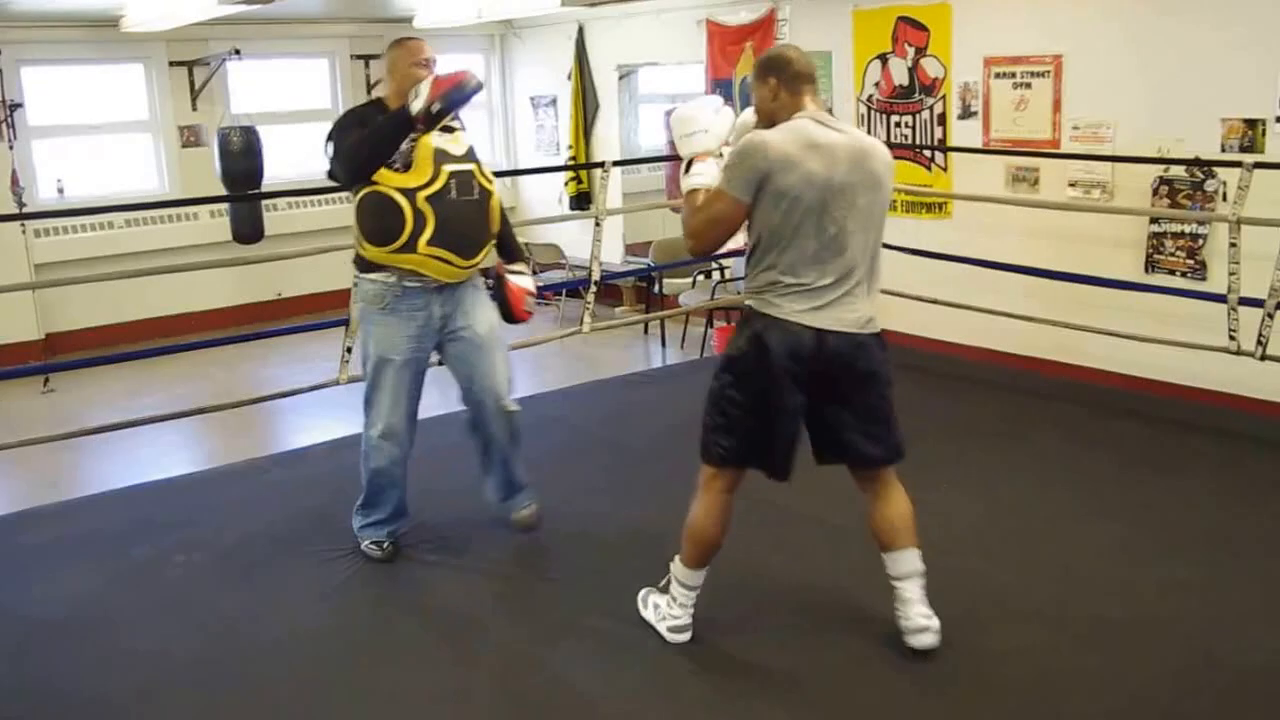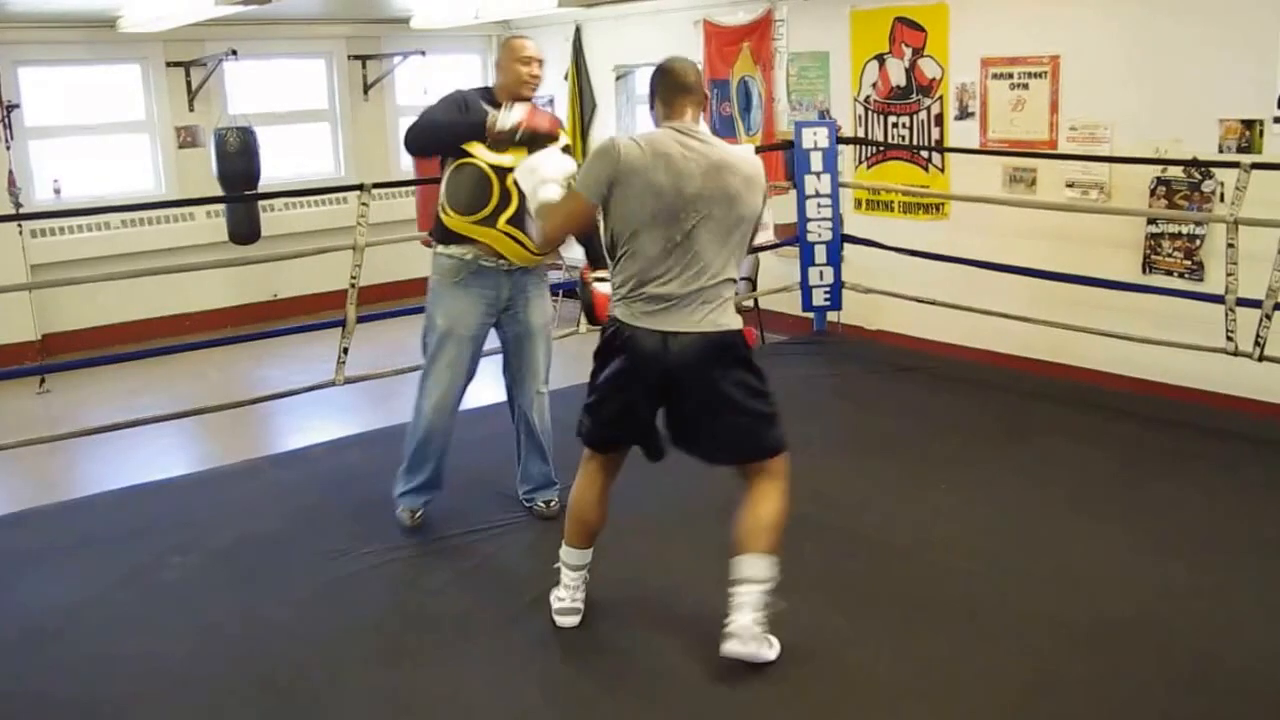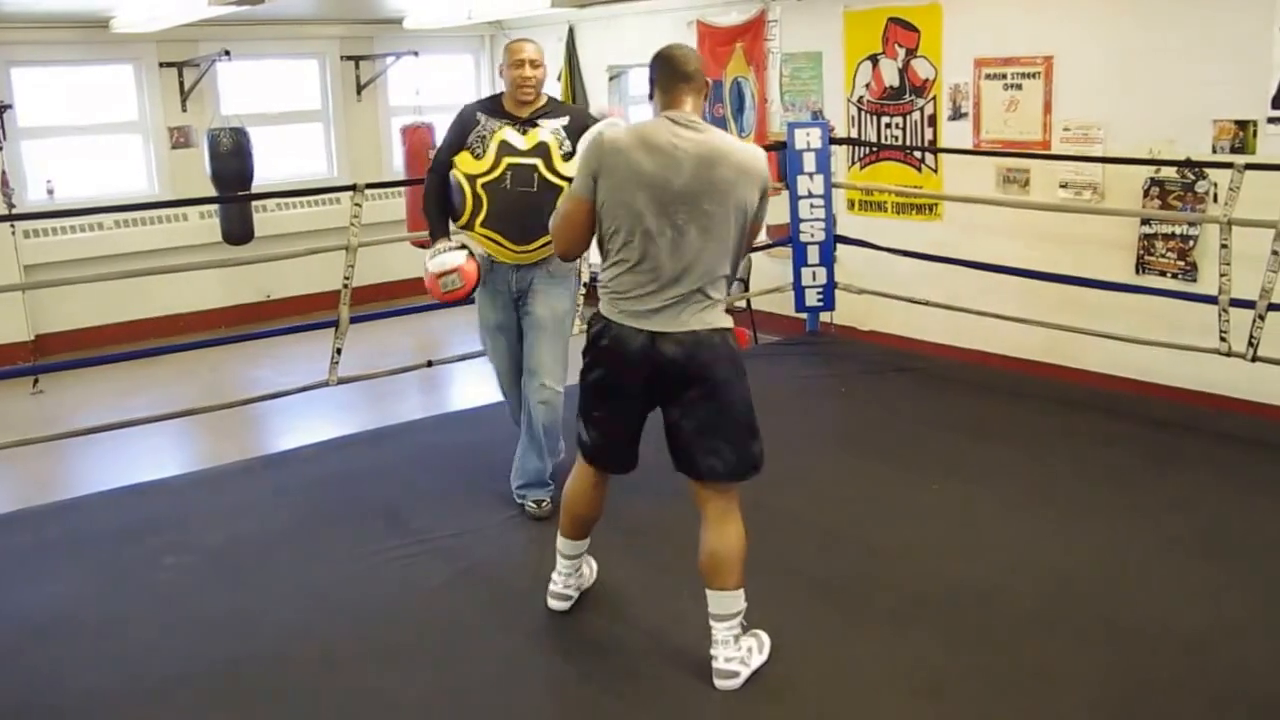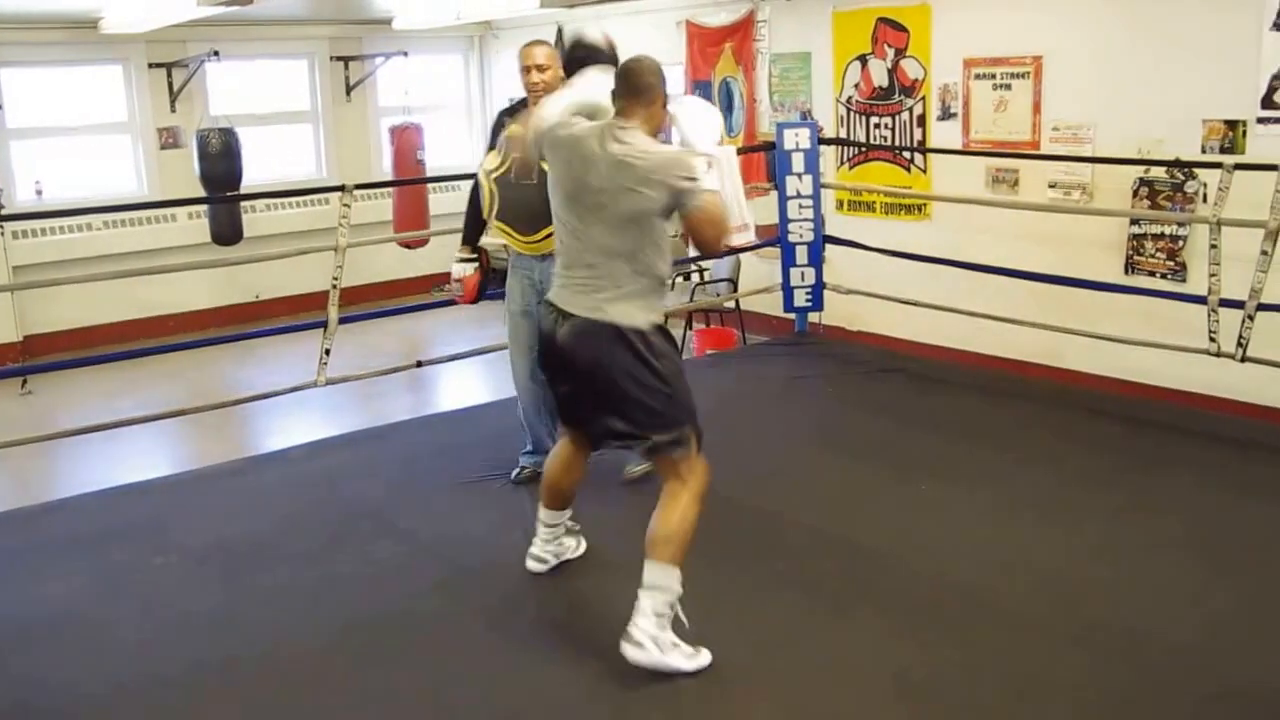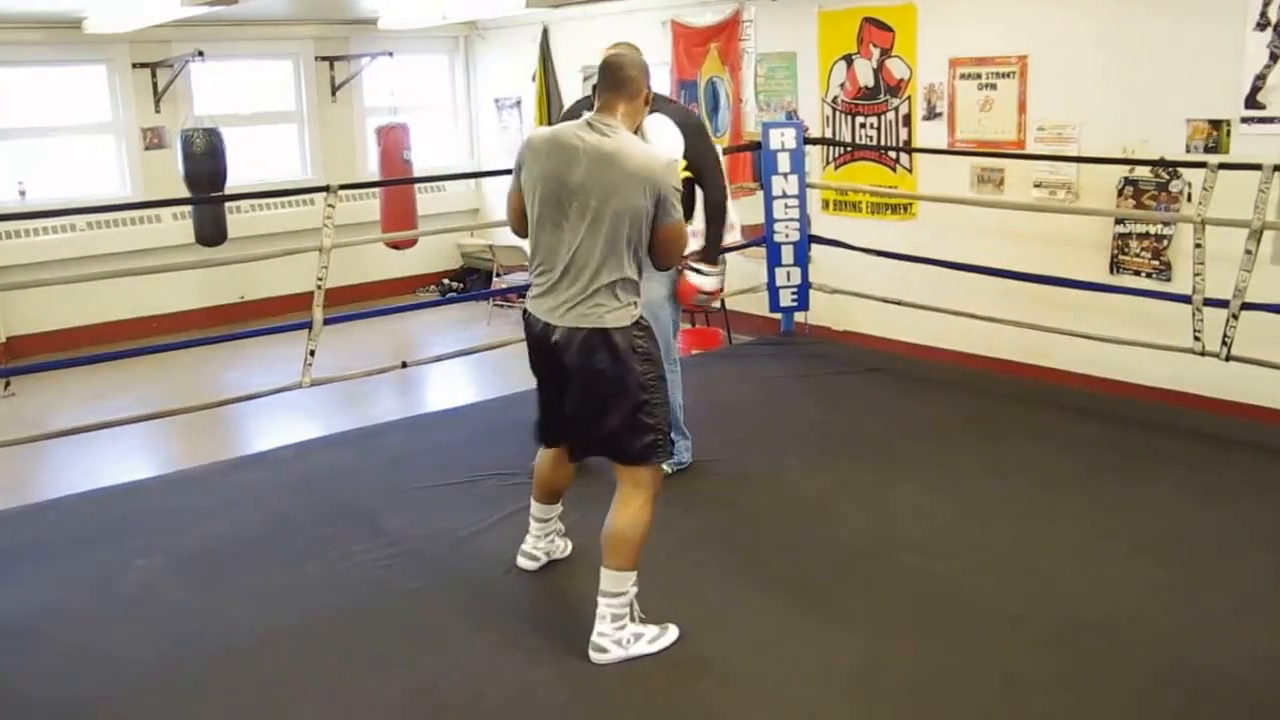
dt=0.5s
person 1, frame 1
left shoulder: (760, 150)
right shoulder: (875, 152)
left elbow: (700, 236)
left wrist: (698, 162)
left hip: (775, 335)
right hip: (855, 340)
left knee: (717, 478)
right knee: (880, 474)
left ankle: (675, 607)
right ankle: (915, 611)
person 1, frame 2
left shoulder: (619, 155)
right shoulder: (748, 167)
left elbow: (551, 235)
left wrist: (544, 188)
left hip: (634, 339)
right hip: (713, 343)
left knee: (599, 462)
right knee: (768, 474)
left ankle: (569, 593)
right ankle: (746, 622)
person 1, frame 3
left shoulder: (608, 147)
right shoulder: (749, 162)
left elbow: (567, 246)
left hip: (620, 336)
right hip: (702, 342)
left knee: (593, 463)
right knee: (718, 497)
left ankle: (567, 576)
right ankle: (729, 647)
person 1, frame 4
left shoulder: (567, 139)
right shoulder: (670, 163)
left elbow: (531, 126)
right elbow: (713, 241)
left wrist: (576, 89)
left hip: (562, 321)
right hip: (625, 333)
left knee: (576, 430)
right knee: (687, 473)
left ankle: (546, 542)
right ankle: (651, 629)
person 1, frame 5
left shoulder: (537, 144)
right shoulder: (655, 168)
left elbow: (518, 224)
right elbow: (666, 258)
left hip: (542, 320)
right hip: (607, 333)
left knee: (559, 437)
right knee: (639, 477)
left ankle: (539, 541)
right ankle: (613, 628)
person 2, frame 1
left shoulder: (450, 126)
right shoulder: (365, 127)
left elbow: (484, 197)
right elbow: (347, 162)
left wrist: (513, 258)
right wrist: (411, 108)
left hip: (464, 290)
right hip: (395, 297)
left knee: (494, 398)
right knee: (389, 422)
left ankle: (514, 493)
right ankle: (378, 521)
person 2, frame 2
right shoulder: (467, 107)
right elbow: (417, 139)
right wrist: (492, 126)
left hip: (529, 277)
right hip: (466, 271)
left knee: (532, 388)
right knee: (443, 385)
left ankle: (538, 485)
right ankle: (414, 489)
person 2, frame 3
left shoulder: (574, 121)
right shoulder: (473, 119)
right elbow: (438, 178)
right wrist: (440, 238)
left hip: (551, 269)
right hip: (494, 268)
left knee: (545, 380)
right knee: (510, 374)
left ankle: (534, 483)
right ankle: (545, 451)
person 2, frame 4
right shoulder: (506, 120)
right elbow: (485, 184)
right wrist: (468, 248)
right hip: (522, 261)
right knee: (526, 364)
right ankle: (539, 452)
person 2, frame 5
left shoulder: (677, 120)
right shoulder: (583, 113)
left elbow: (714, 186)
left wrist: (709, 256)
left knee: (658, 356)
left ankle: (675, 449)
